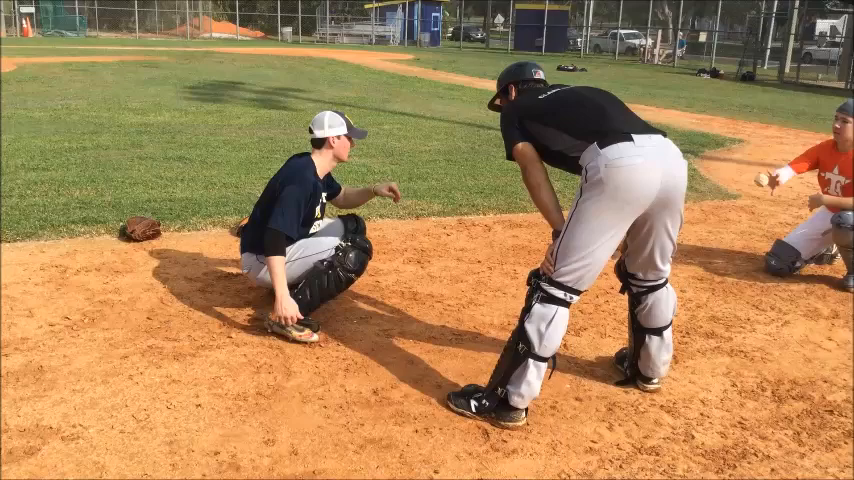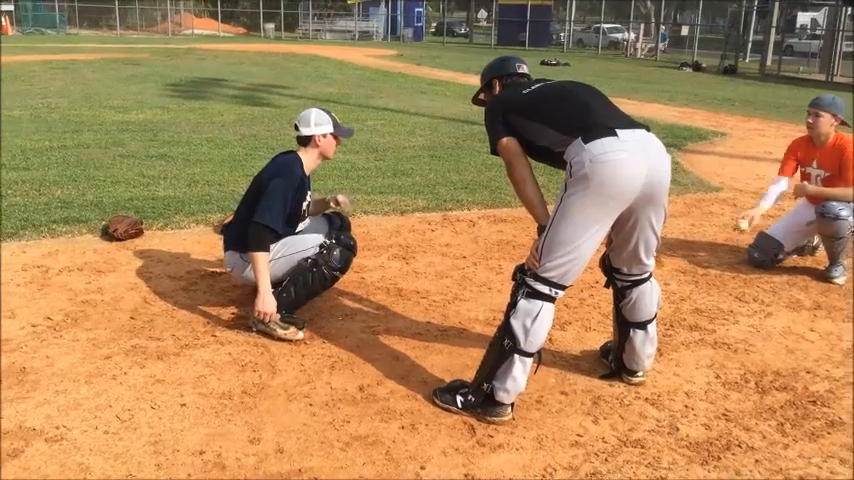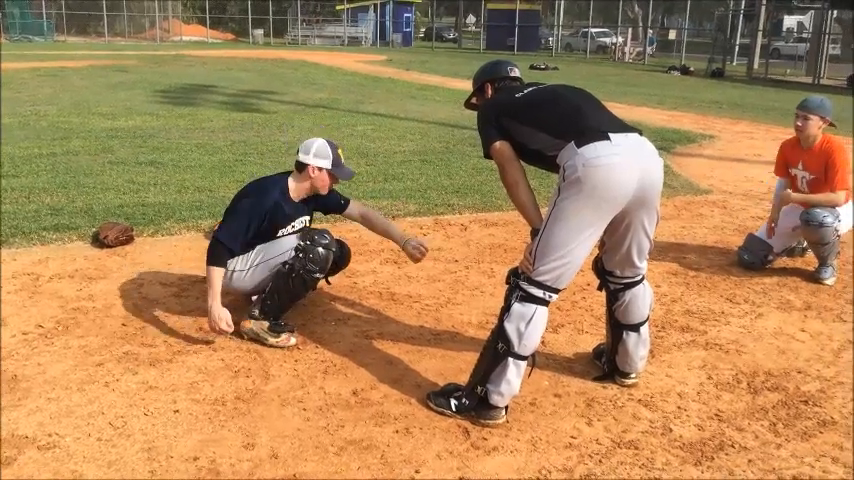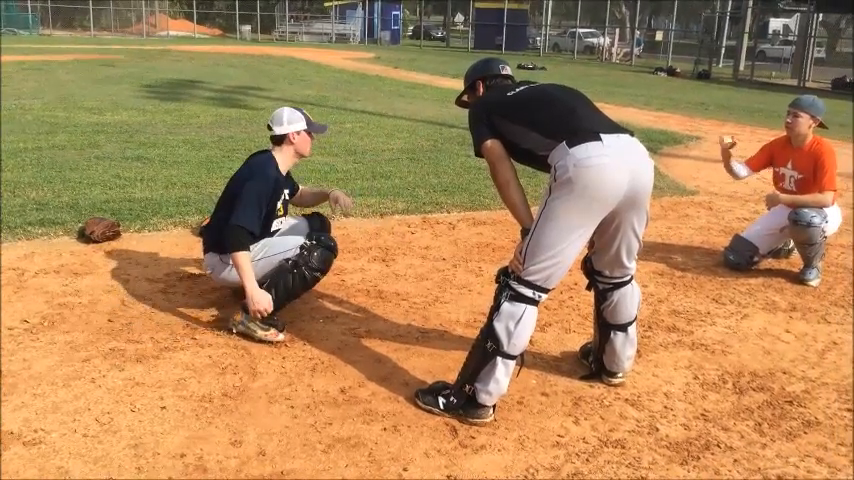
dt=0.7s
person 1, frame 1
left shoulder: (516, 109)
right shoulder: (581, 95)
left elbow: (533, 168)
left wrist: (561, 232)
left hip: (621, 166)
right hip: (671, 158)
left knee: (556, 285)
right knee: (650, 274)
left ankle: (508, 399)
right ankle: (649, 368)
person 1, frame 2
left shoulder: (499, 104)
right shoulder: (564, 89)
left elbow: (517, 163)
left wrist: (545, 227)
left hip: (605, 161)
right hip: (654, 153)
left knee: (540, 281)
right knee: (634, 269)
left ankle: (494, 395)
right ankle: (633, 362)
person 1, frame 3
left shoulder: (492, 108)
right shoulder: (558, 93)
left elbow: (510, 167)
left wrist: (539, 231)
left hip: (597, 165)
right hip: (646, 157)
left knee: (534, 283)
right knee: (626, 271)
left ankle: (486, 398)
right ankle: (626, 363)
person 1, frame 4
left shoulder: (484, 106)
right shoulder: (549, 92)
left elbow: (501, 166)
left wrist: (528, 230)
left hip: (589, 166)
right hip: (637, 158)
left knee: (524, 283)
right knee: (616, 272)
left ankle: (475, 397)
right ankle: (612, 363)
person 2, frame 1
left shoulder: (317, 170)
right shoulder: (302, 177)
left elbow: (341, 199)
right elbow: (274, 239)
left wrist: (373, 190)
right wrist: (282, 297)
left hip: (288, 245)
right hip: (264, 260)
left knee: (353, 226)
right knee: (358, 249)
left ankle: (300, 284)
right ankle: (285, 317)
person 2, frame 2
left shoulder: (298, 167)
right shoulder: (289, 173)
left elbow: (301, 210)
right elbow: (259, 234)
left wrist: (328, 203)
right wrist: (265, 292)
right hip: (247, 258)
left knee: (338, 224)
right knee: (342, 246)
left ankle: (281, 283)
right ankle: (273, 314)
person 2, frame 3
left shoulder: (314, 192)
right shoulder: (264, 197)
left elbow: (363, 213)
right elbow: (218, 250)
left wrist: (406, 240)
right wrist: (215, 306)
left hip: (267, 260)
right hip: (239, 269)
left knee: (340, 252)
right knee: (321, 246)
left ankle: (279, 290)
right ankle: (262, 317)
person 2, frame 4
left shoulder: (277, 165)
right shoulder: (264, 174)
left elbow: (299, 197)
right elbow: (236, 236)
left wrist: (329, 193)
right wrist: (252, 291)
right hip: (227, 259)
left knee: (318, 226)
right knee: (322, 248)
left ankle: (267, 282)
right ankle: (250, 317)
person 3, frame 1
right shoulder: (823, 149)
right elbow: (790, 170)
left wrist: (825, 199)
right wrist: (775, 178)
right hip: (829, 214)
right knee: (776, 264)
right ankle: (828, 250)
person 3, frame 2
right shoulder: (798, 145)
right elbow: (780, 183)
left wrist: (811, 189)
right wrist: (759, 209)
right hip: (811, 206)
left knee: (831, 212)
right knee: (760, 256)
left ankle: (838, 262)
right ankle: (809, 242)
person 3, frame 3
left shoulder: (834, 149)
right shoulder: (787, 146)
left elbow: (839, 198)
left wrist: (794, 197)
right wrist: (775, 212)
left hip: (836, 211)
right hip: (800, 208)
left knee: (815, 219)
right knee: (750, 258)
left ankle: (828, 263)
right ankle: (798, 244)
person 3, frame 4
left shoulder: (823, 150)
right shoulder: (776, 145)
left elbow: (827, 199)
right elbow: (741, 172)
left wrist: (782, 198)
right wrist: (727, 157)
left hip: (822, 213)
right hip: (786, 210)
left knee: (804, 219)
right knee: (735, 259)
left ankle: (813, 264)
right ankle: (784, 245)
